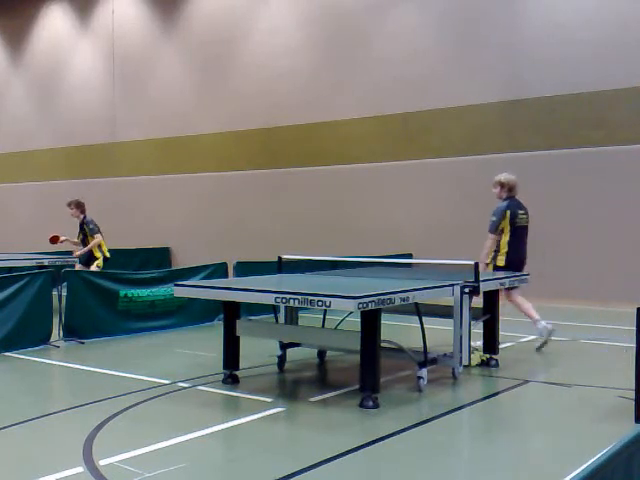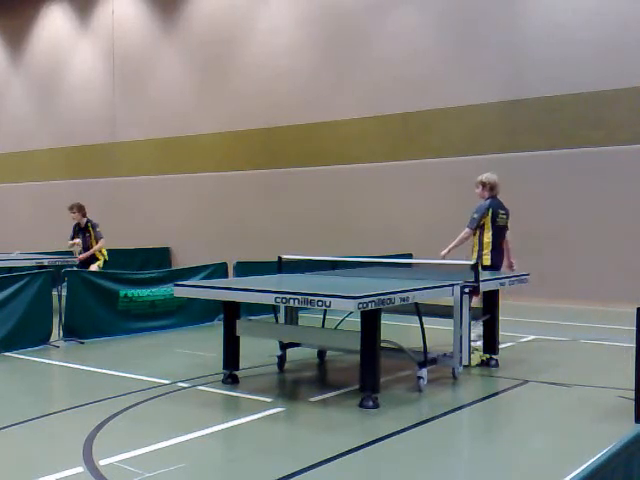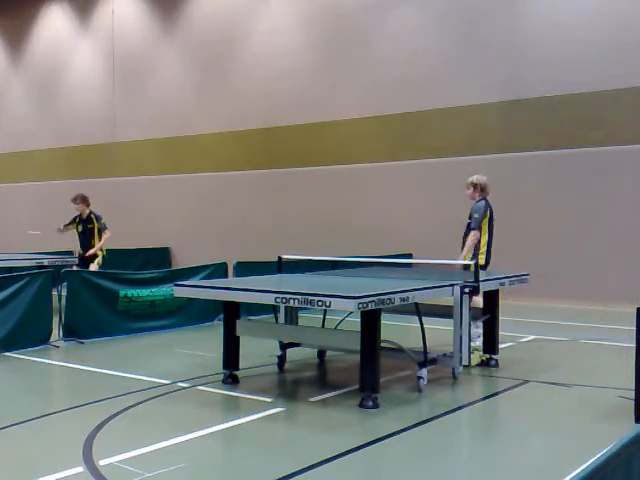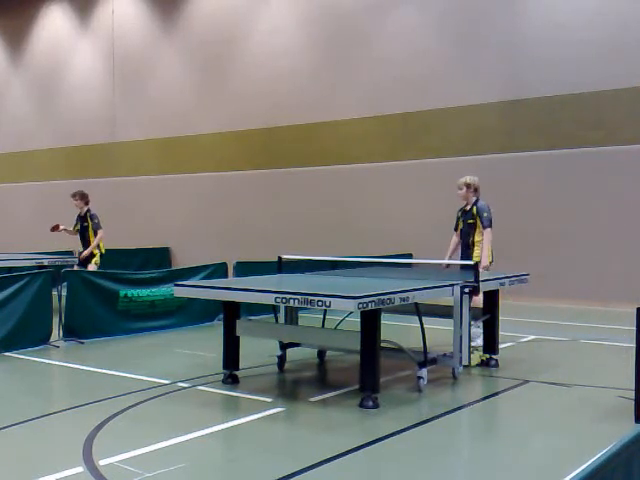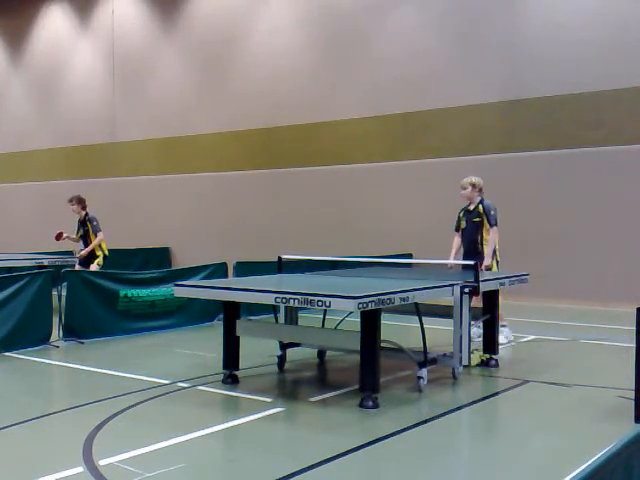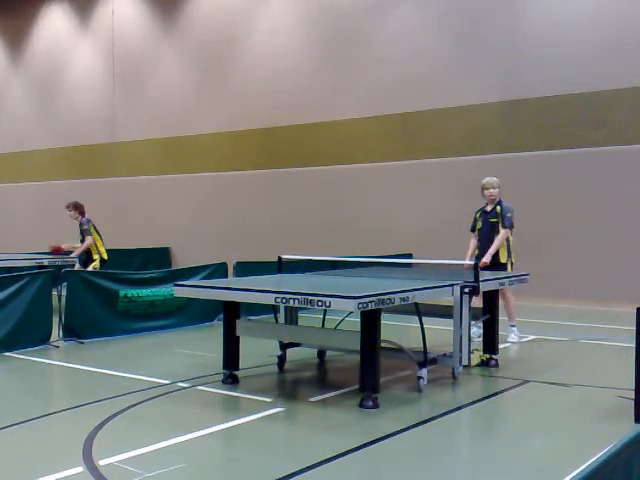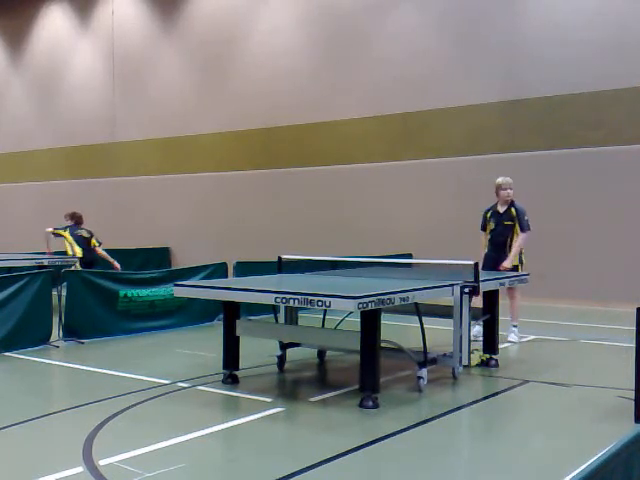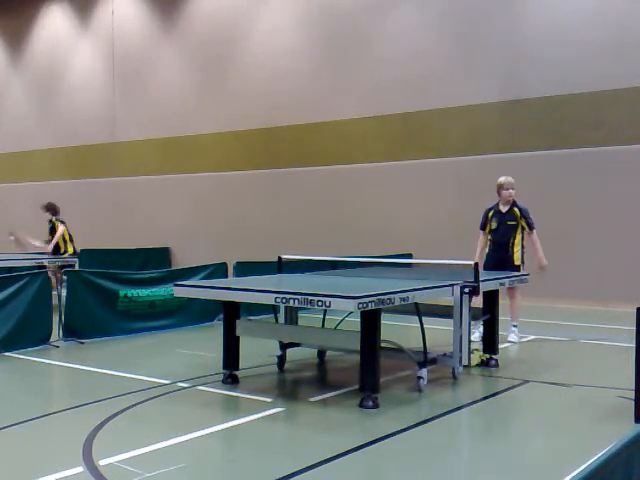
dt=0.3s
person 1, frame 1
left shoulder: (502, 208)
right shoulder: (522, 208)
left elbow: (492, 238)
left wrist: (482, 262)
left hip: (502, 260)
right hip: (518, 260)
right knee: (514, 296)
right ankle: (541, 325)
person 1, frame 2
left shoulder: (484, 207)
right shoulder: (502, 208)
left elbow: (468, 232)
right elbow: (505, 236)
left wrist: (448, 249)
right wrist: (509, 258)
left hip: (485, 258)
right hip: (495, 258)
left knee: (487, 297)
right knee: (481, 294)
right ankle: (478, 331)
person 1, frame 3
left shoulder: (479, 207)
right shoulder: (483, 206)
left elbow: (474, 235)
left wrist: (461, 257)
left hip: (475, 258)
right hip: (477, 258)
left knee: (473, 294)
right ankle: (476, 331)
person 1, frame 4
left shoulder: (481, 207)
right shoulder: (462, 211)
left elbow: (487, 233)
right elbow: (457, 236)
left wrist: (485, 258)
right wrist: (447, 257)
left hip: (478, 258)
right hip: (466, 258)
left knee: (475, 293)
right ankle: (475, 327)
person 1, frame 5
left shoulder: (487, 207)
right shoulder: (463, 212)
left elbow: (493, 232)
right elbow: (458, 236)
left wrist: (488, 257)
right wrist: (452, 257)
left hip: (485, 258)
right hip: (469, 259)
left ankle: (503, 328)
right ankle: (477, 327)
person 1, frame 6
left shoulder: (505, 209)
right shoulder: (479, 213)
left elbow: (504, 233)
right elbow: (474, 237)
left wrist: (489, 254)
right wrist: (468, 258)
left hip: (501, 258)
right hip: (481, 259)
left knee: (504, 291)
left ankle: (513, 328)
right ankle: (479, 326)
person 1, frame 7
left shoulder: (518, 211)
right shoulder: (489, 212)
left elbow: (523, 236)
left wrist: (510, 258)
right wrist: (485, 256)
left hip: (511, 259)
right hip: (492, 258)
left knee: (512, 291)
left ankle: (514, 328)
right ankle: (481, 325)
person 1, frame 8
left shoulder: (520, 211)
right shoulder: (490, 212)
left elbow: (532, 233)
right elbow: (484, 235)
left wrist: (541, 257)
right wrist: (477, 257)
left hip: (513, 258)
right hip: (492, 258)
left knee: (512, 291)
left ankle: (514, 328)
right ankle: (481, 326)
